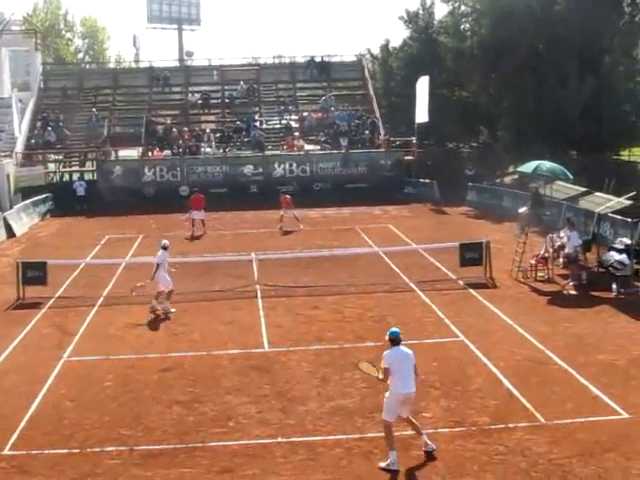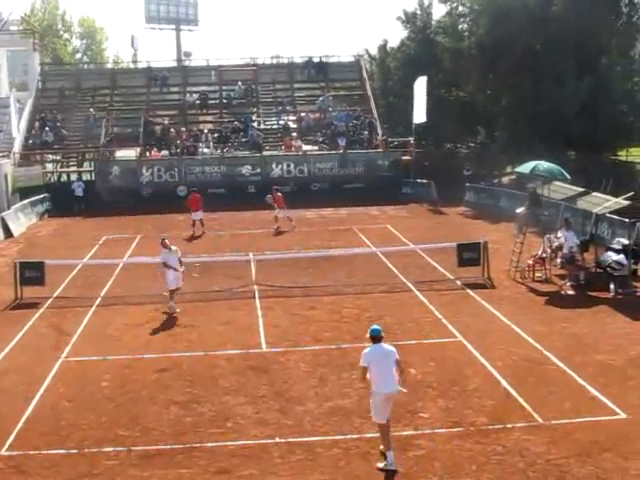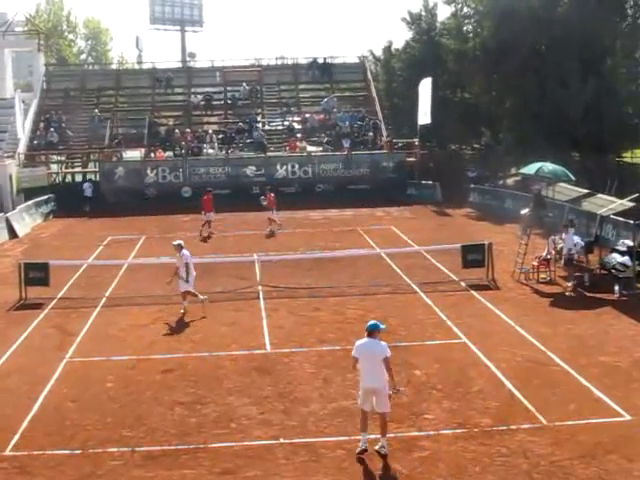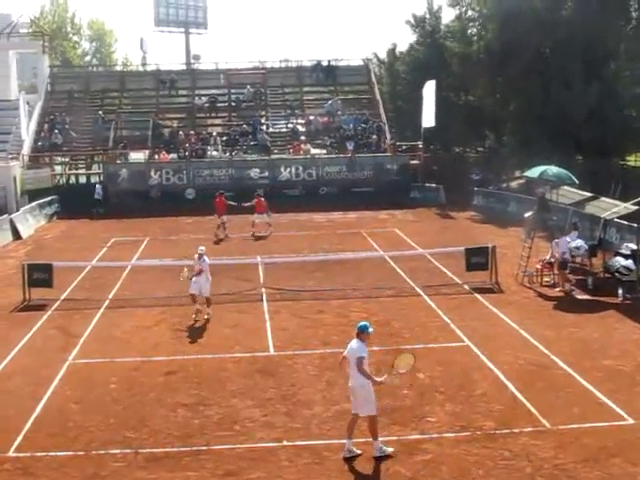
dt=0.5s
person 1, frame 1
left shoulder: (388, 354)
right shoulder: (409, 352)
left elbow: (385, 378)
right elbow: (415, 374)
left wrist: (380, 378)
left hip: (396, 393)
right hip: (411, 392)
left knee: (387, 426)
right knee: (406, 417)
left ankle: (392, 461)
right ankle: (427, 444)
person 1, frame 2
left shoulder: (367, 353)
right shoulder: (391, 349)
left elbow: (363, 377)
right elbow: (400, 369)
right wrist: (398, 381)
left hip: (379, 392)
right hip: (392, 390)
left knee: (382, 425)
right knee: (385, 418)
left ankle: (390, 461)
right ankle: (387, 447)
person 1, frame 3
left shoulder: (358, 345)
right shoulder: (382, 346)
left elbow: (355, 366)
right elbow: (388, 368)
right wrist: (394, 385)
left hip: (365, 385)
right hip: (381, 385)
left knee: (364, 412)
right knee: (382, 415)
left ankle: (363, 442)
right ankle: (383, 445)
person 1, frame 4
left shoulder: (352, 344)
right shoulder: (360, 347)
left elbow: (342, 361)
right elbow: (360, 368)
right wrist: (373, 379)
left hip: (354, 384)
right hip: (362, 385)
left knee: (355, 415)
right knee: (372, 416)
left ankle: (348, 449)
right ankle: (378, 448)
